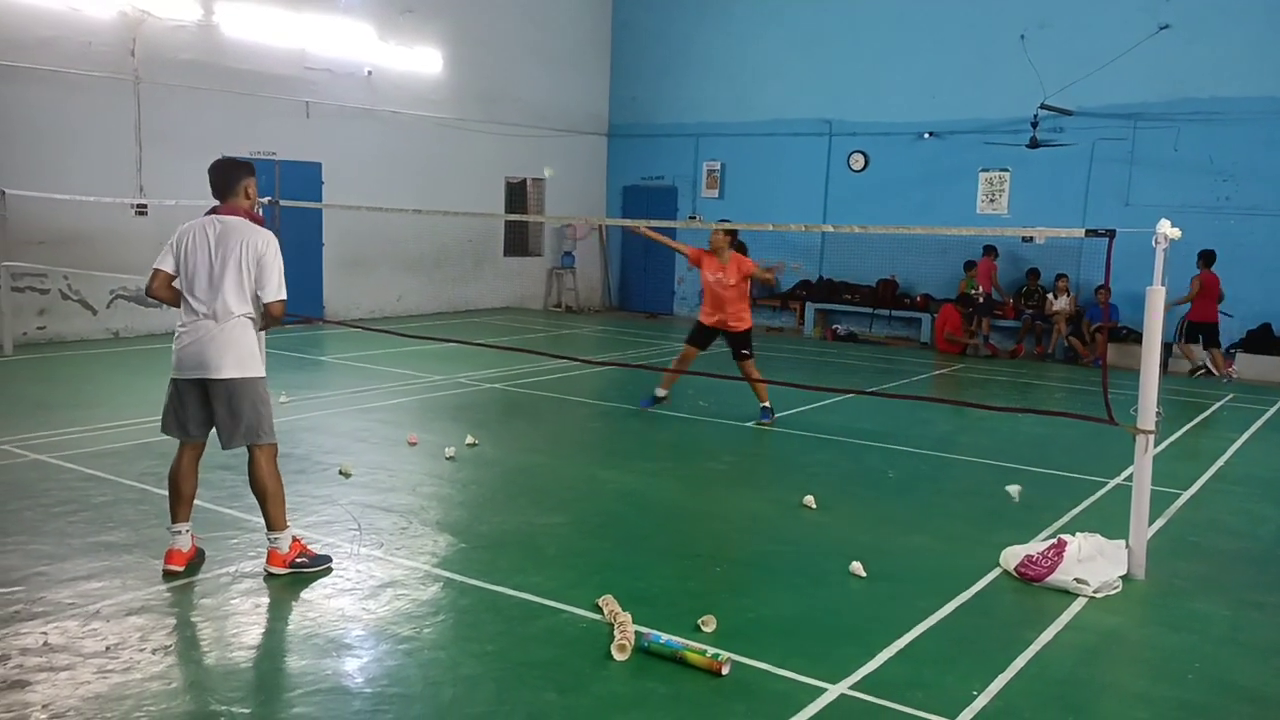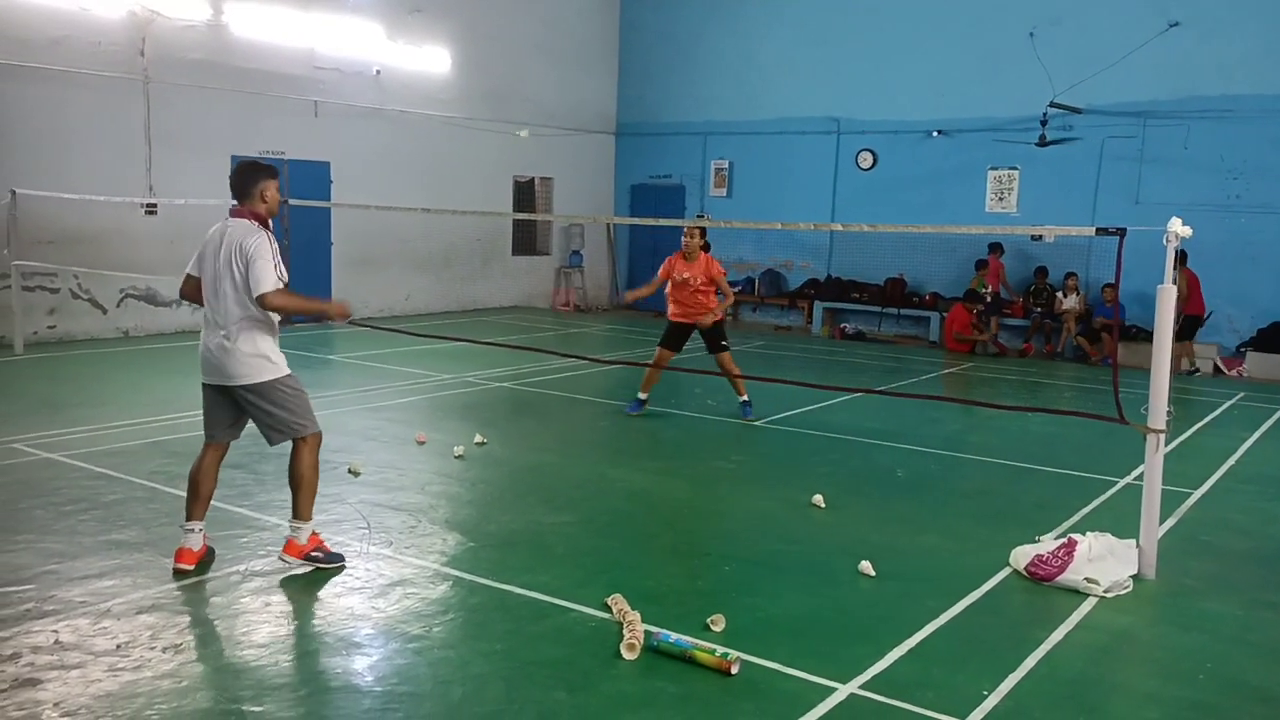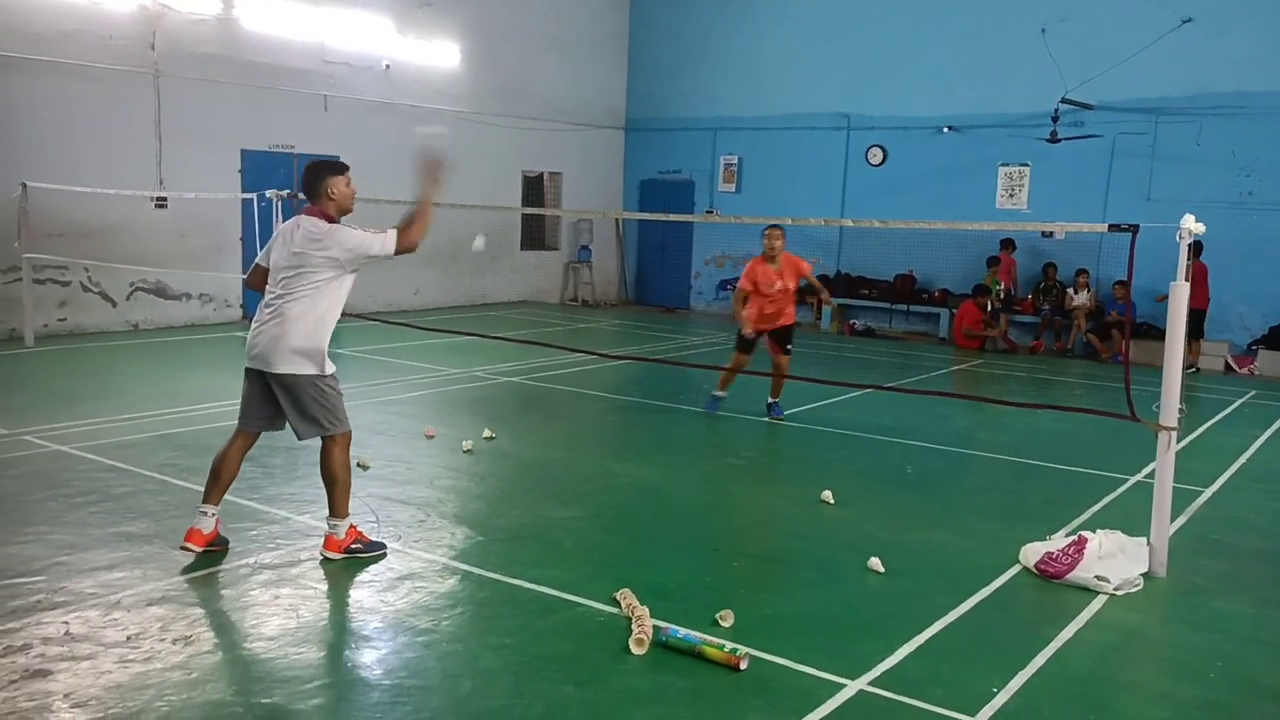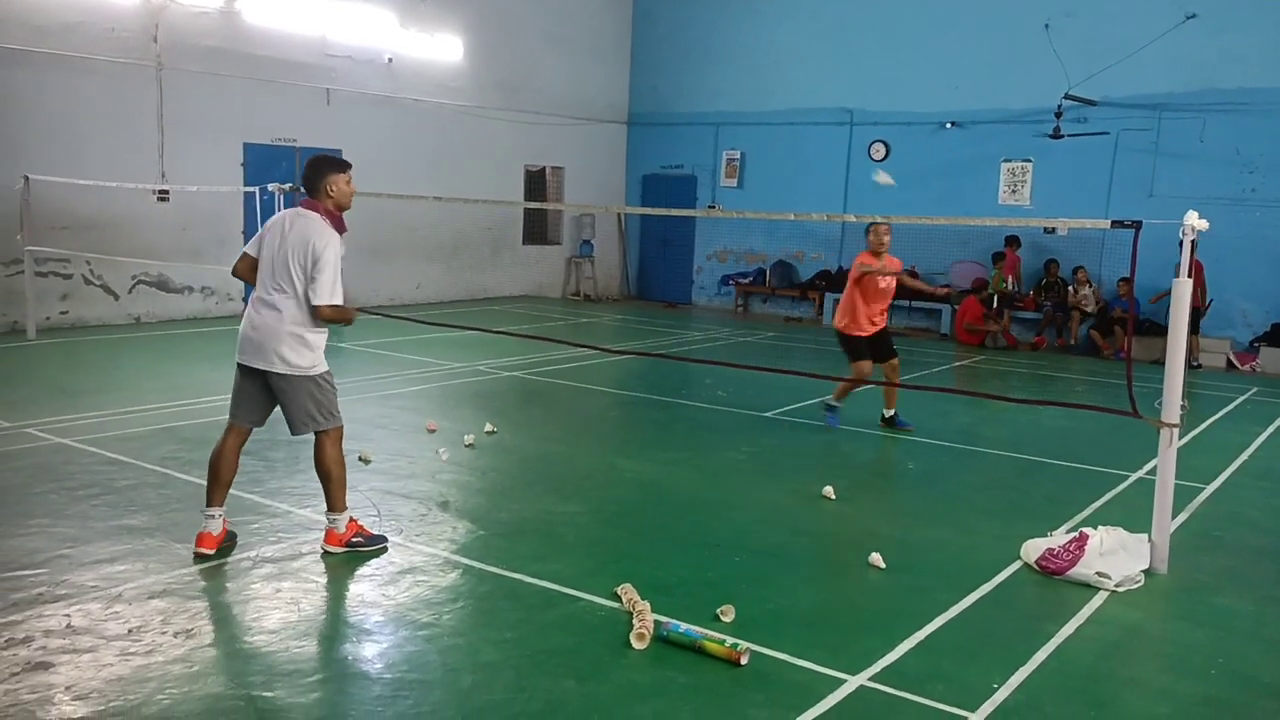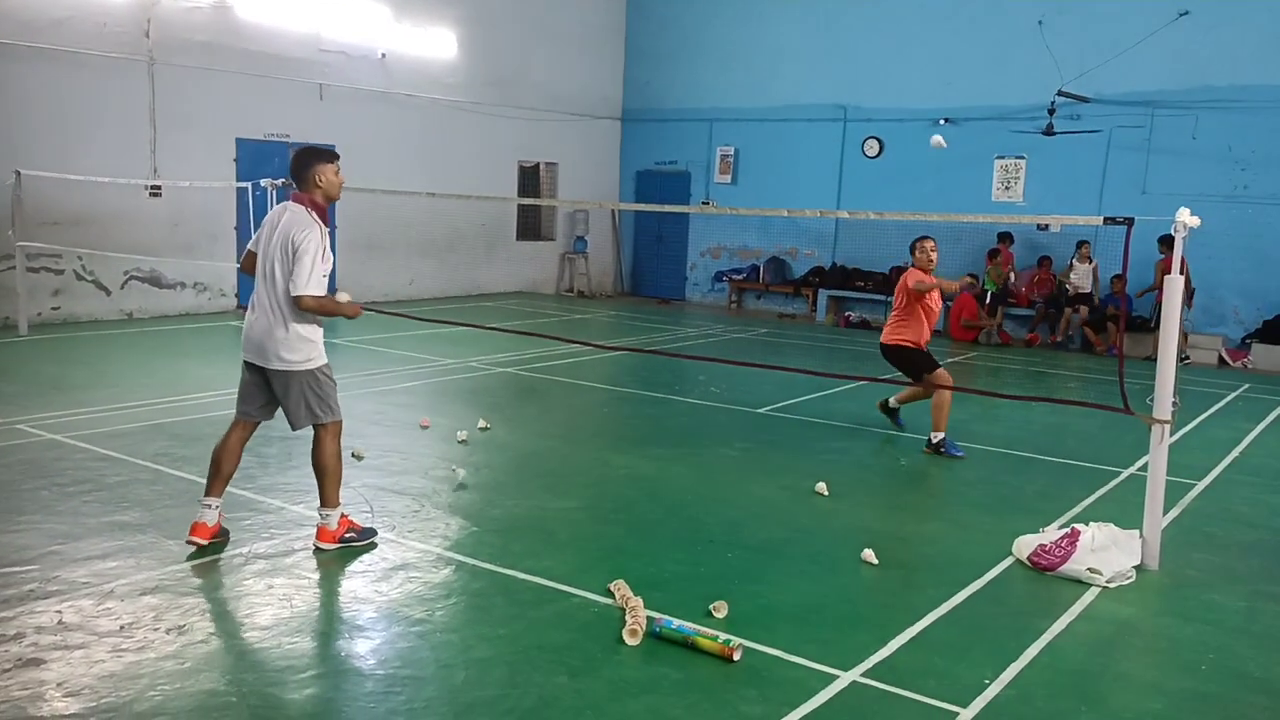
dt=0.4s
person 1, frame 1
left shoulder: (187, 233)
right shoulder: (261, 239)
left elbow: (156, 288)
right elbow: (275, 310)
right wrist: (259, 320)
left hip: (190, 356)
right hip: (235, 359)
left knee: (189, 447)
right knee: (262, 449)
left ankle: (180, 545)
right ankle: (282, 548)
person 1, frame 2
left shoulder: (217, 234)
right shoulder: (255, 237)
left elbow: (188, 291)
right elbow: (270, 299)
right wrist: (324, 308)
left hip: (217, 362)
right hip: (256, 362)
left knee: (214, 446)
right knee: (307, 438)
left ankle: (191, 543)
right ankle: (301, 538)
person 1, frame 3
left shoulder: (287, 230)
right shoulder: (340, 239)
left elbow: (255, 280)
right elbow: (407, 241)
right wrist: (429, 187)
left hip: (261, 349)
right hip: (299, 356)
left knee: (244, 435)
right knee: (337, 438)
left ankle: (202, 526)
right ankle: (339, 535)
person 1, frame 4
left shoulder: (279, 221)
right shoulder: (326, 238)
left elbow: (242, 270)
right elbow: (324, 310)
right wrist: (348, 316)
left hip: (254, 344)
right hip: (295, 353)
left knee: (236, 431)
right knee: (329, 433)
left ankle: (211, 528)
right ankle: (339, 529)
person 1, frame 5
left shoulder: (279, 215)
right shoulder: (310, 231)
left elbow: (249, 264)
right elbow: (306, 301)
right wrist: (343, 309)
left hip: (259, 341)
right hip: (295, 347)
left knee: (243, 424)
right knee: (329, 427)
left ankle: (207, 520)
right ankle: (332, 524)
person 2, frame 1
left shoulder: (741, 264)
right shoulder: (703, 257)
left elbow: (769, 280)
right elbow: (674, 244)
left wrist: (769, 276)
right wrist: (646, 231)
left hip: (737, 323)
right hip: (708, 319)
left knee: (747, 369)
right knee: (685, 356)
left ankle: (766, 407)
right ankle: (660, 393)
person 2, frame 2
left shoulder: (709, 264)
right shoulder: (672, 261)
left elbow: (729, 296)
right elbow: (653, 286)
left wrist: (714, 315)
right wrist: (633, 295)
left hip: (708, 319)
right hip: (678, 317)
left knee: (725, 363)
right knee: (660, 359)
left ankle: (744, 401)
right ankle: (642, 398)
person 2, frame 3
left shoulder: (794, 263)
right shoulder: (753, 267)
left elbow: (813, 281)
right elbow: (739, 299)
left wrist: (823, 293)
right wrist: (744, 325)
left hip: (782, 321)
right hip: (752, 320)
left knee: (781, 366)
right knee: (738, 363)
left ankle: (773, 401)
right ankle: (719, 393)
person 2, frame 4
left shoulder: (894, 263)
right shoulder: (862, 260)
left elbow: (907, 280)
right elbow: (863, 271)
left wrist: (934, 290)
right wrist: (889, 271)
left hip: (877, 324)
right hip: (851, 326)
left knee: (893, 368)
right knee: (862, 374)
left ankle: (889, 415)
right ankle: (833, 403)
person 2, frame 5
left shoulder: (926, 276)
right shoulder: (914, 276)
right elbow: (920, 287)
left wrist: (955, 286)
right wrist: (949, 286)
left hip: (912, 342)
right hip: (901, 343)
left knee: (929, 385)
right knee: (944, 382)
left ankle: (891, 404)
right ankle: (938, 441)
